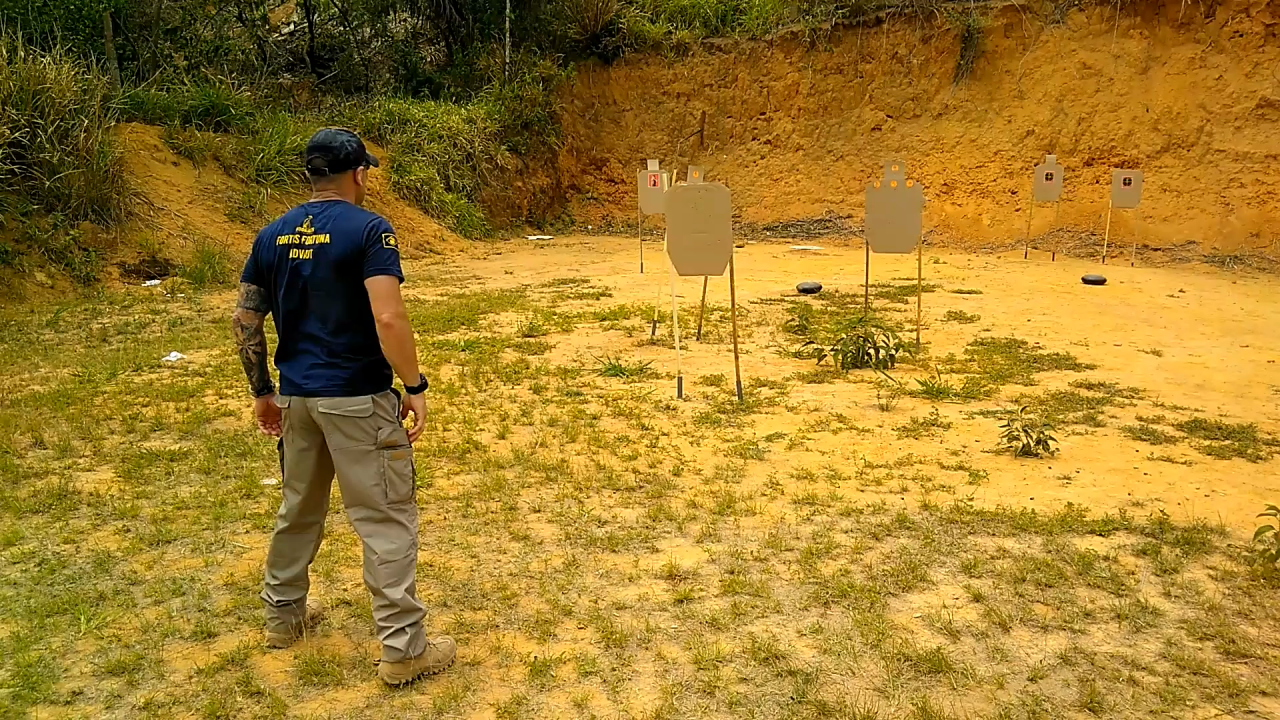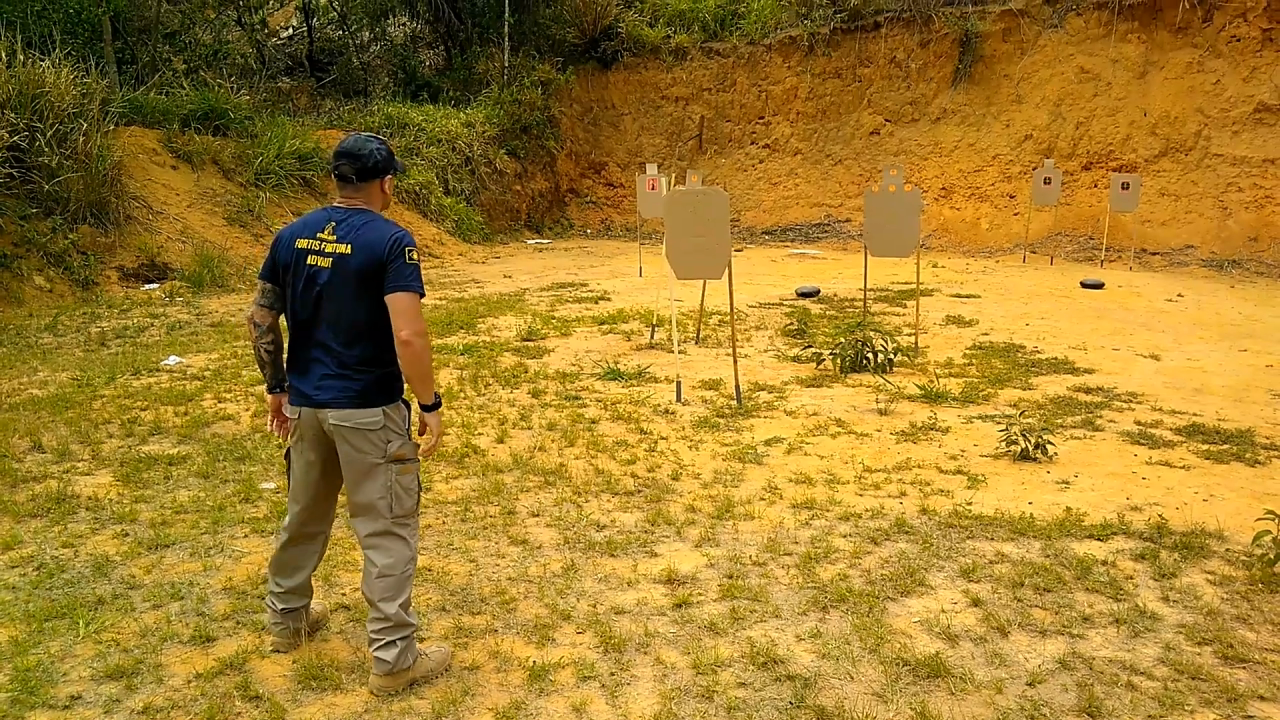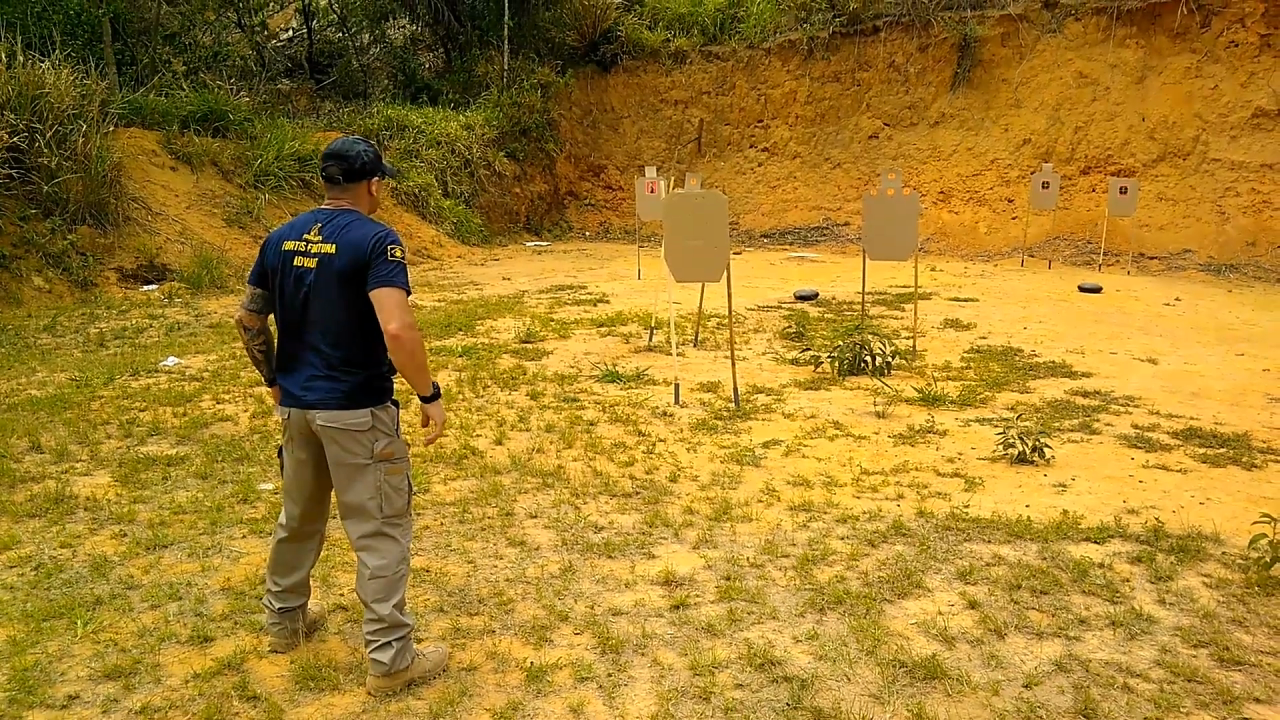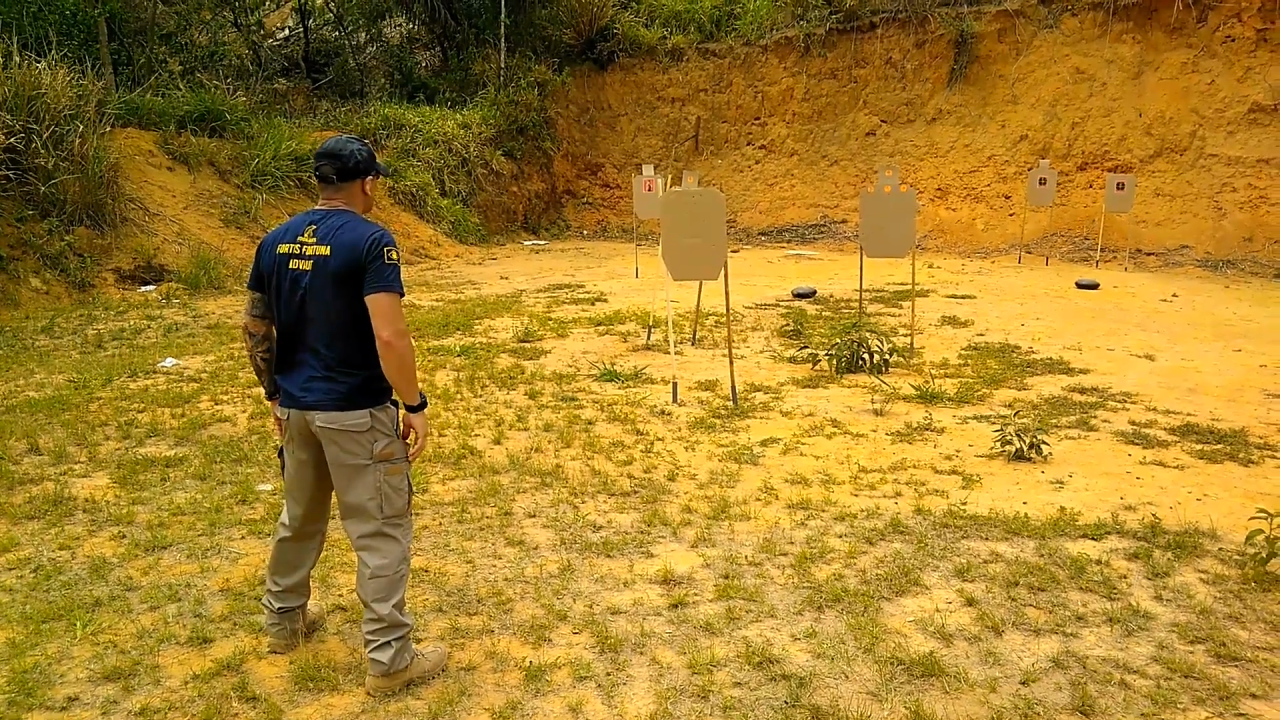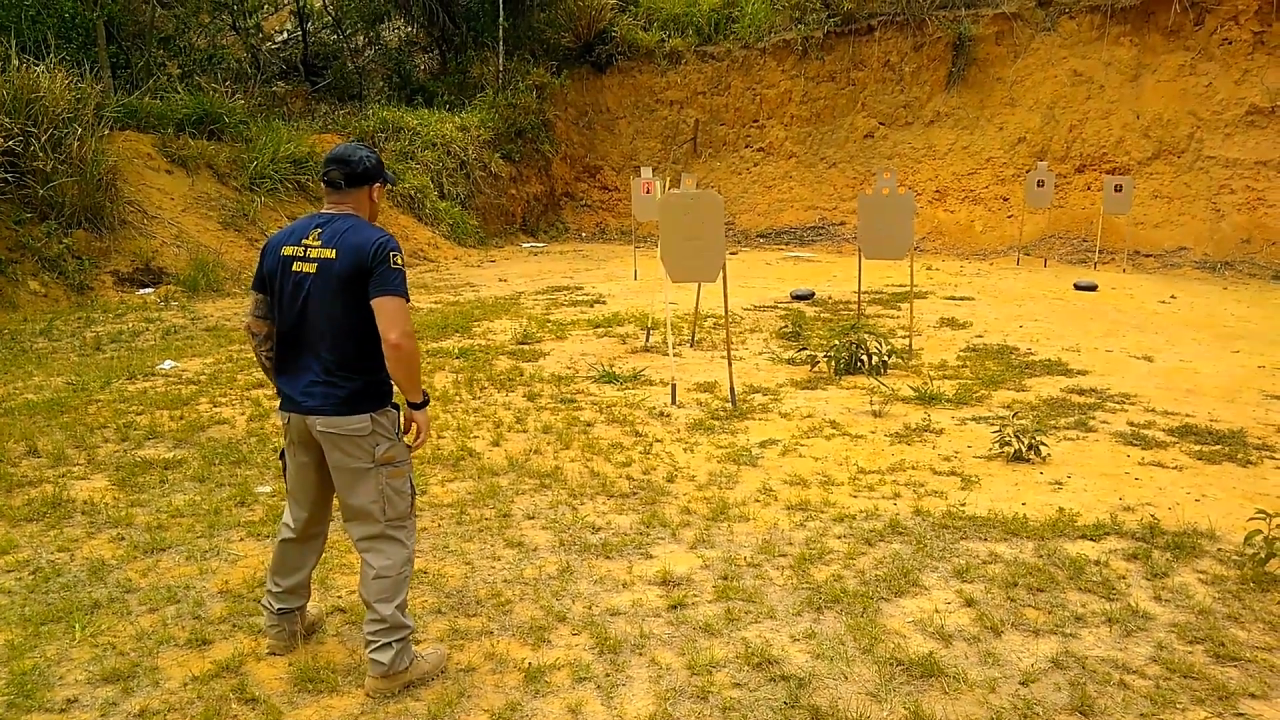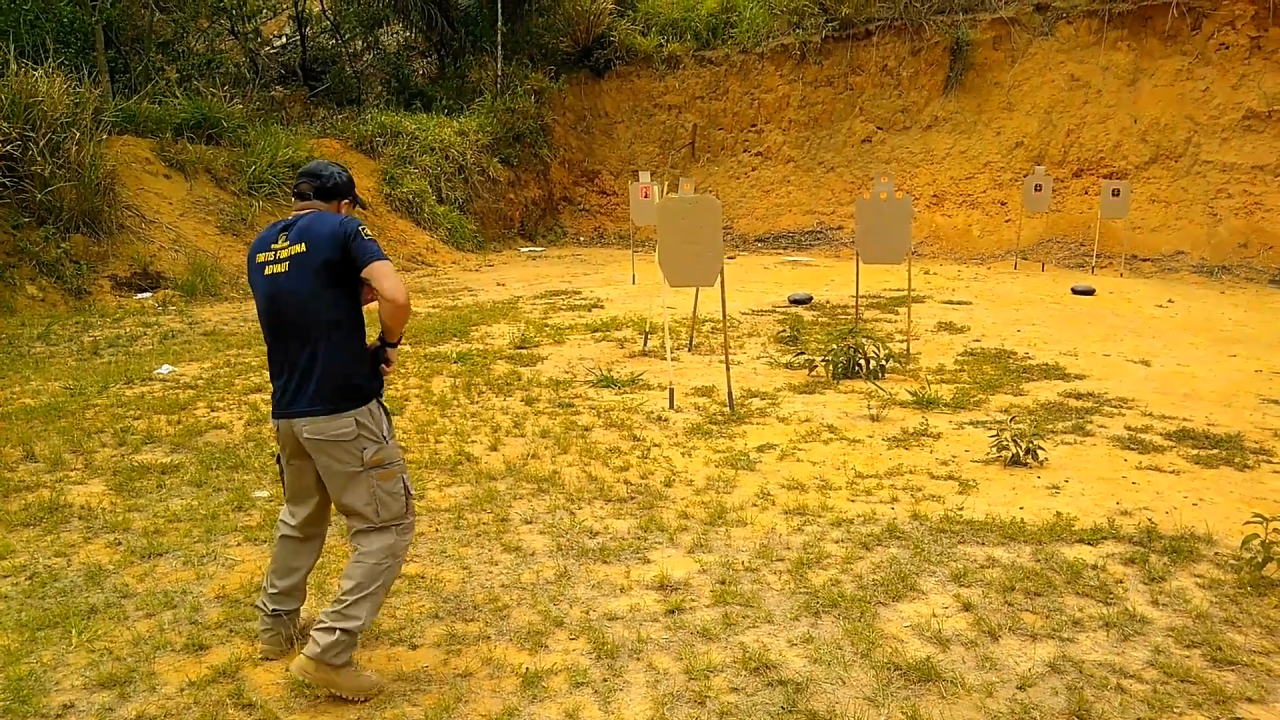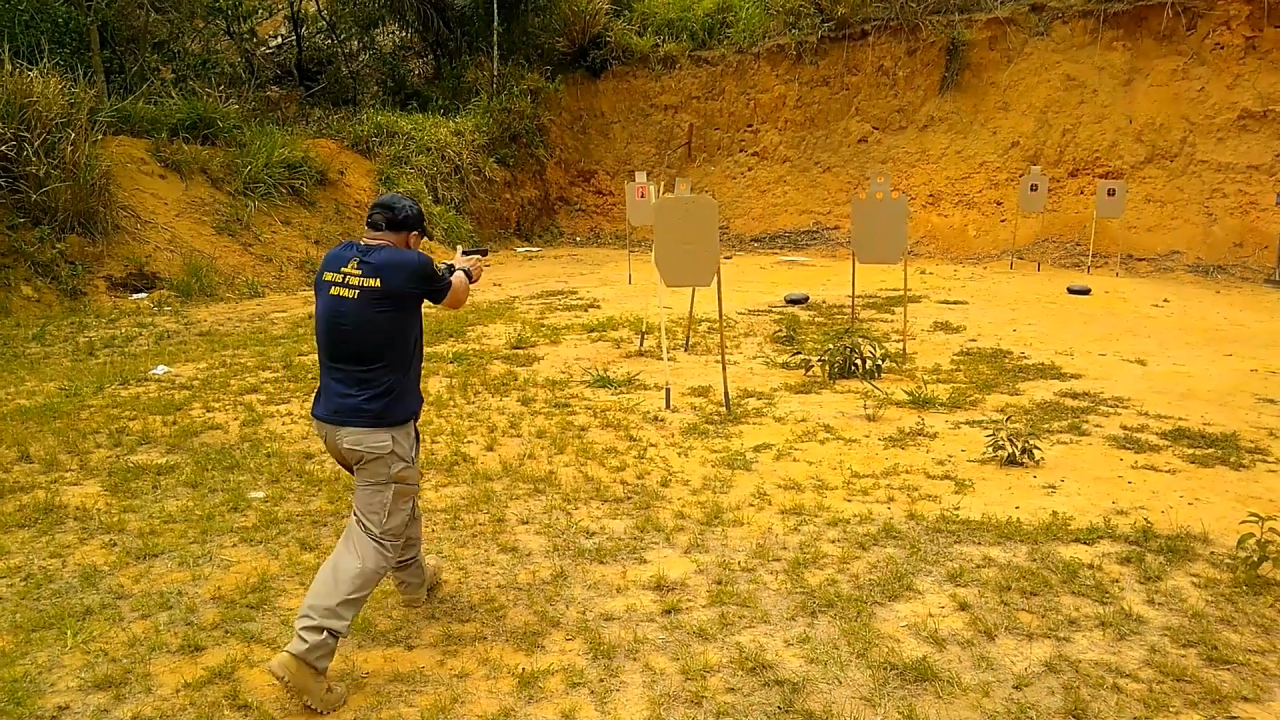
dt=0.5s
person 1, frame 1
left shoulder: (272, 235)
right shoulder: (368, 228)
left elbow: (244, 319)
right elbow: (389, 319)
left wrist: (262, 390)
right wrist: (415, 387)
left hip: (296, 394)
right hip: (357, 397)
left knee: (298, 507)
right knee: (387, 517)
left ankle: (283, 615)
right ankle: (403, 647)
person 1, frame 2
left shoulder: (291, 236)
right shoulder: (390, 241)
left elbow: (261, 319)
right elbow: (409, 337)
left wrist: (276, 388)
right wrist: (430, 405)
left hip: (307, 403)
right hip: (368, 409)
left knee: (303, 517)
right knee: (388, 531)
left ankle: (286, 619)
right ankle: (392, 659)
person 1, frame 3
left shoulder: (280, 239)
right shoulder: (375, 239)
left elbow: (249, 320)
right elbow: (397, 330)
left wrist: (275, 378)
right wrist: (429, 394)
left hip: (297, 404)
right hip: (357, 410)
left knee: (298, 515)
right knee: (381, 530)
left ankle: (285, 619)
right ankle: (390, 659)
person 1, frame 4
left shoulder: (275, 241)
right shoulder: (370, 240)
left elbow: (255, 328)
right elbow: (389, 336)
left wrist: (274, 394)
right wrist: (415, 405)
left hip: (297, 407)
right hip: (356, 412)
left knee: (299, 516)
right knee: (381, 532)
left ankle: (284, 621)
right ankle: (389, 659)
person 1, frame 5
left shoulder: (279, 243)
right shoulder: (373, 245)
left elbow: (258, 327)
right elbow: (395, 340)
right wrist: (417, 402)
left hip: (297, 409)
right hip: (357, 413)
left knee: (301, 520)
right knee: (385, 533)
left ankle: (282, 621)
right ankle: (389, 660)
person 1, frame 6
left shoulder: (260, 247)
right shoulder: (341, 230)
right elbow: (396, 299)
right wrist: (388, 345)
left hip: (288, 413)
right hip: (345, 414)
left knee: (300, 520)
right knee: (385, 526)
left ankle: (276, 625)
right ankle: (328, 652)
person 1, frame 7
left shoulder: (331, 262)
right shoulder: (409, 265)
right elbow: (455, 297)
left wrist: (444, 271)
right wrist: (467, 271)
left hip: (329, 420)
right hip: (380, 427)
left knee: (389, 505)
right knee: (370, 542)
left ankle: (411, 577)
right ankle: (306, 652)
